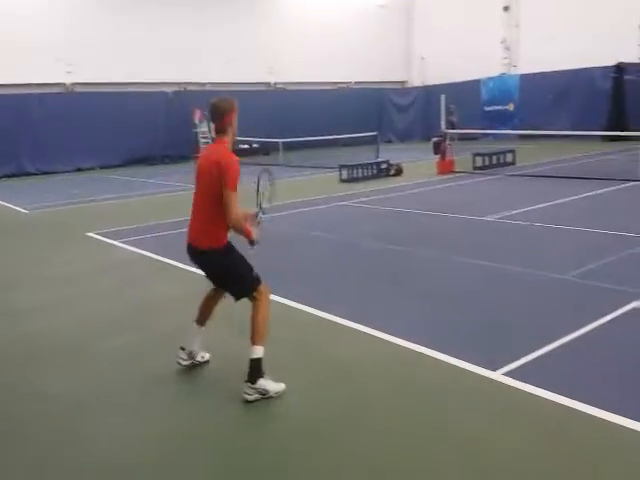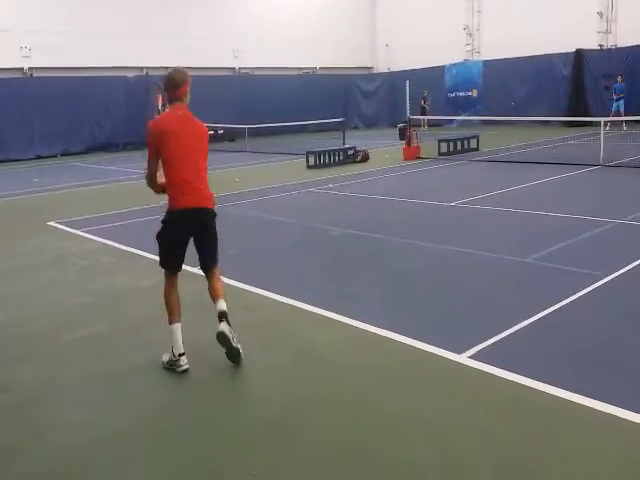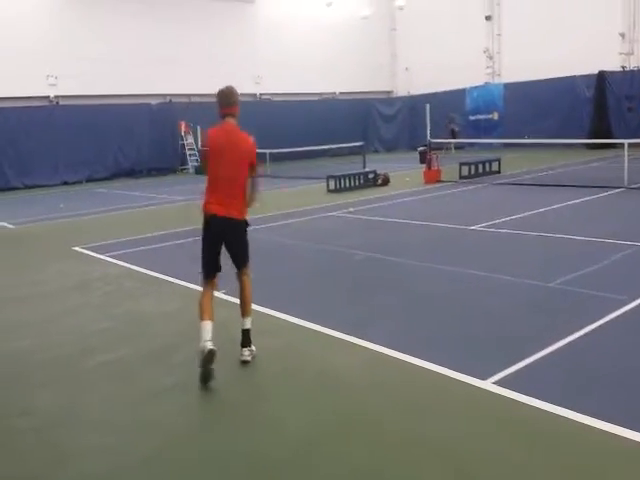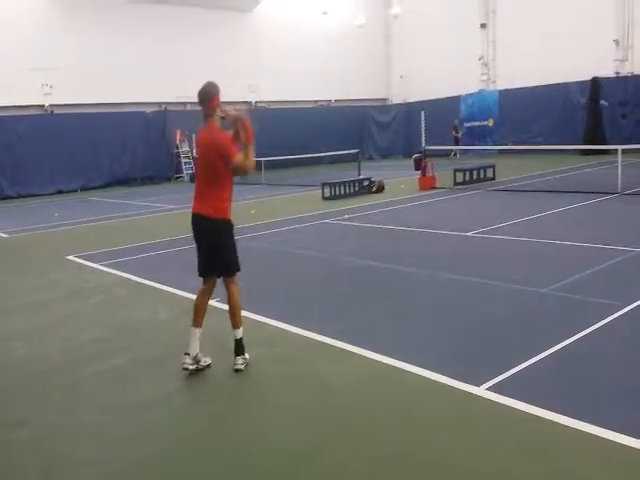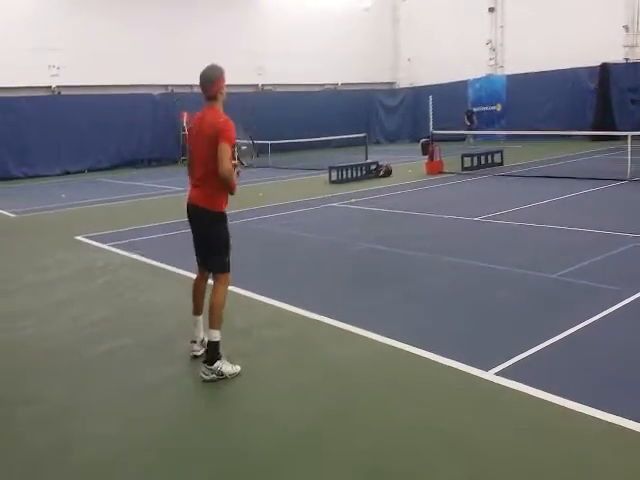
dt=0.5s
person 1, frame 1
left shoulder: (205, 156)
right shoulder: (229, 161)
right elbow: (231, 218)
left wrist: (240, 219)
right wrist: (248, 232)
left hip: (195, 244)
right hip: (215, 246)
left knee: (219, 288)
right knee: (260, 296)
left ankle: (189, 350)
right ankle: (255, 380)
person 1, frame 2
left shoulder: (157, 125)
right shoulder: (200, 127)
left elbow: (152, 178)
left hip: (179, 209)
right hip: (205, 206)
left knee: (170, 276)
right knee: (212, 271)
left ankle: (178, 353)
right ankle: (223, 323)
person 1, frame 3
left shoulder: (211, 136)
right shoulder: (247, 141)
left hip: (212, 217)
right hip: (235, 219)
left knee: (209, 284)
right knee: (243, 274)
left ankle: (208, 343)
right ankle: (246, 344)
person 1, frame 4
left shoulder: (205, 134)
right shoulder: (220, 138)
left elbow: (229, 149)
right elbow: (247, 167)
left wrist: (237, 129)
right wrist: (246, 130)
left hip: (200, 216)
right hip: (217, 219)
left knee: (208, 283)
right knee: (230, 282)
left ankle: (192, 355)
right ankle: (239, 352)
person 1, frame 5
left shoulder: (194, 122)
right shoulder: (223, 123)
right elbow: (224, 169)
right wrist: (233, 184)
left hip: (194, 204)
right hip: (212, 208)
left knee: (204, 271)
right knee: (221, 278)
left ankle: (199, 339)
right ankle: (213, 360)
